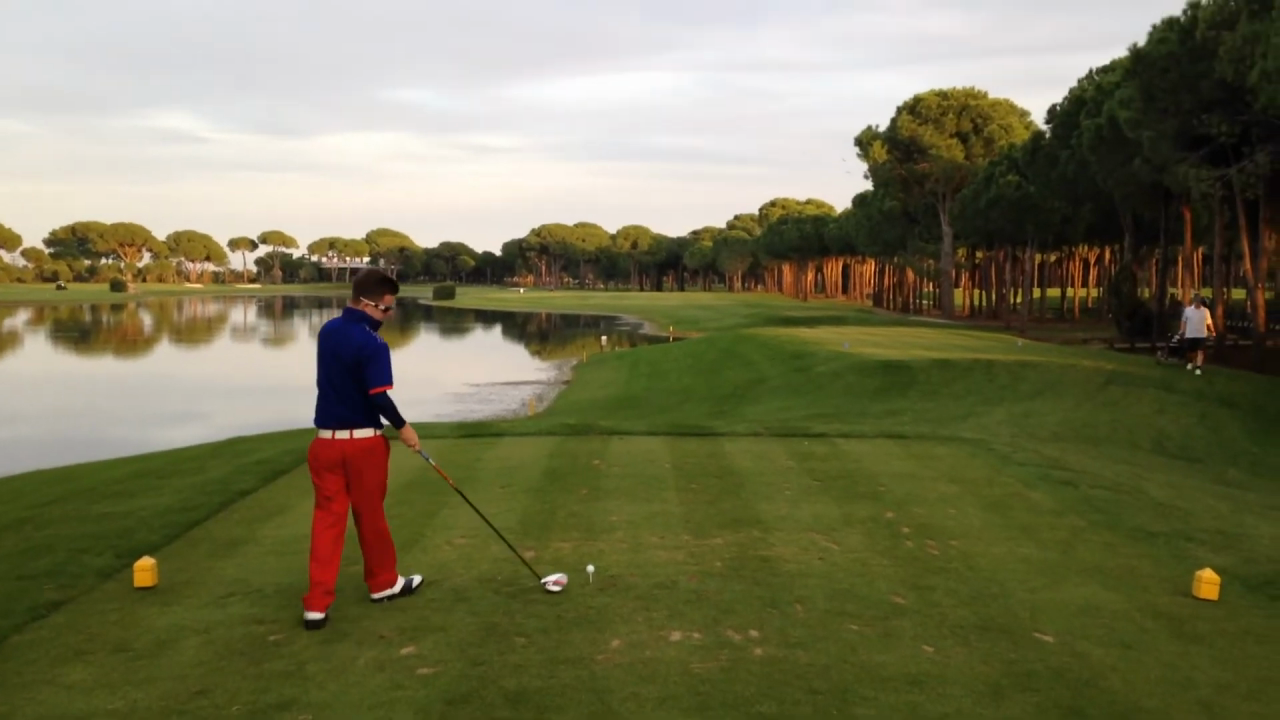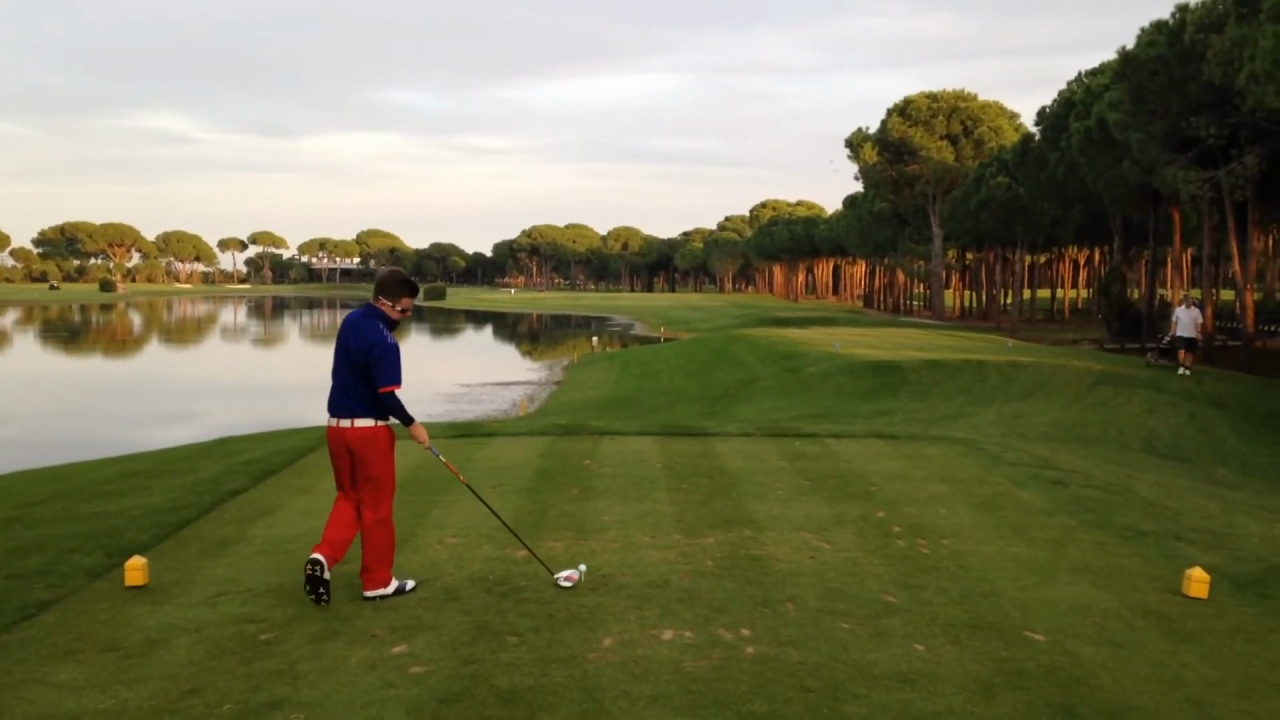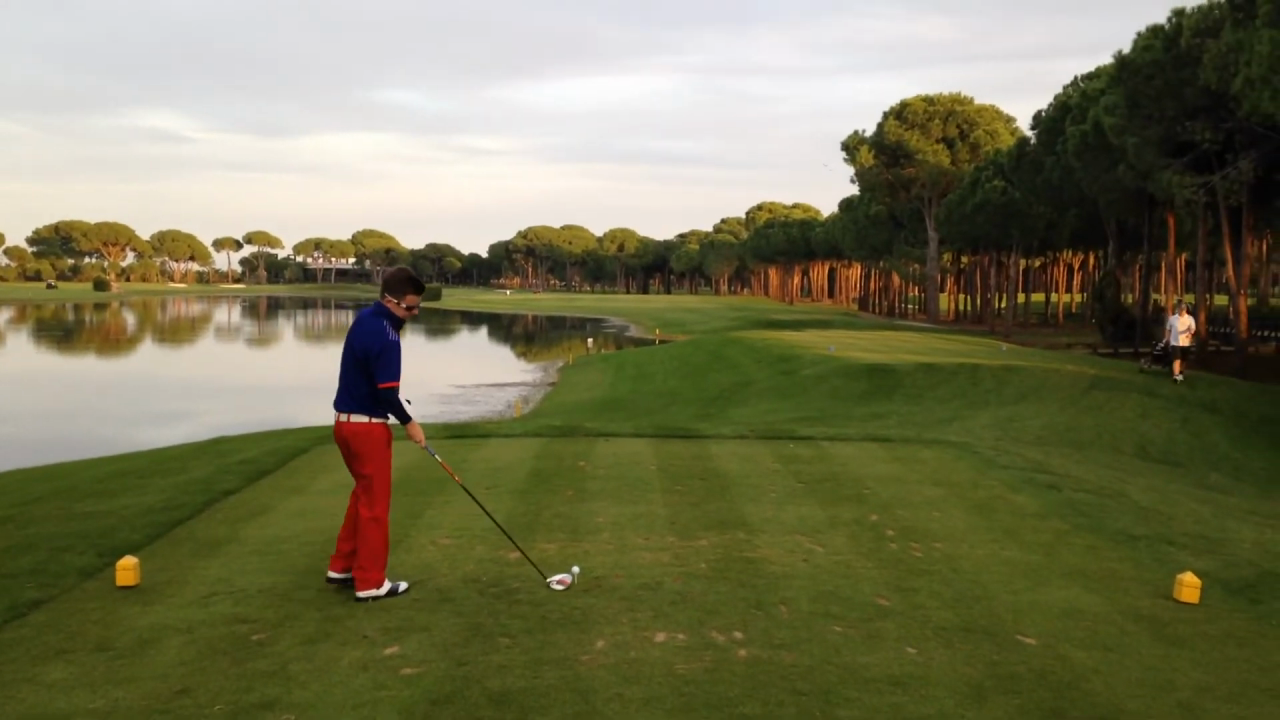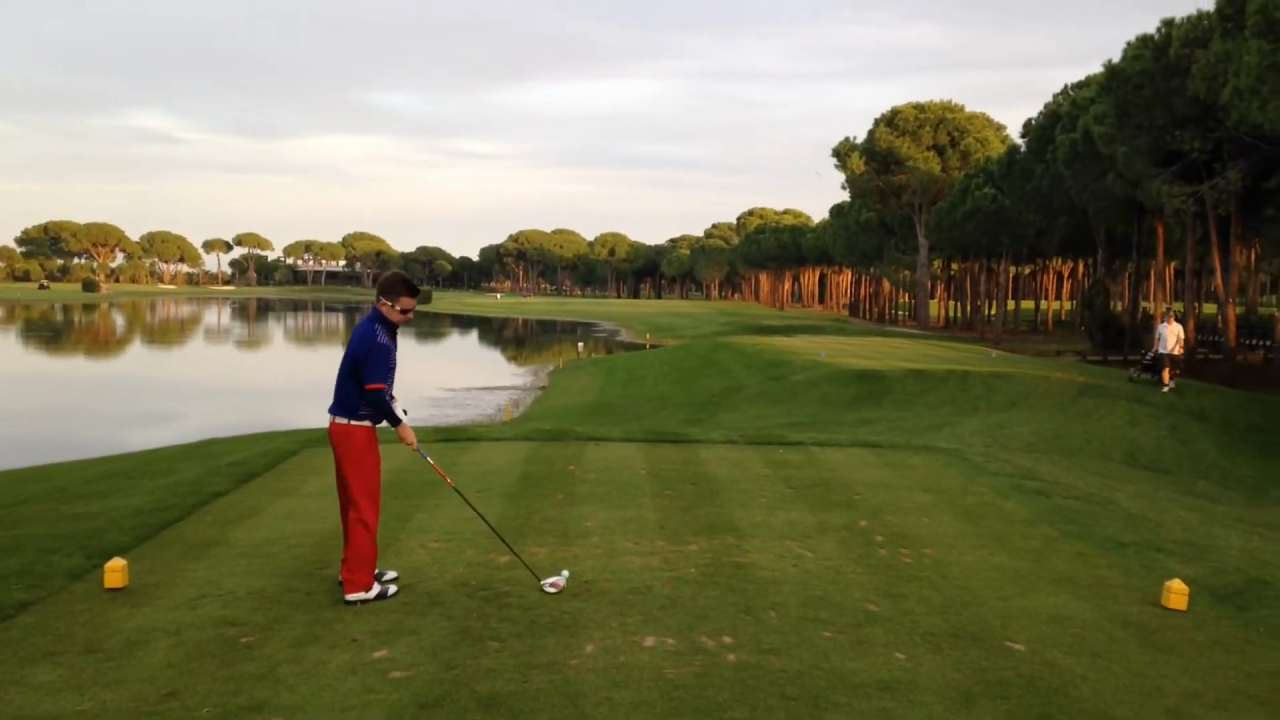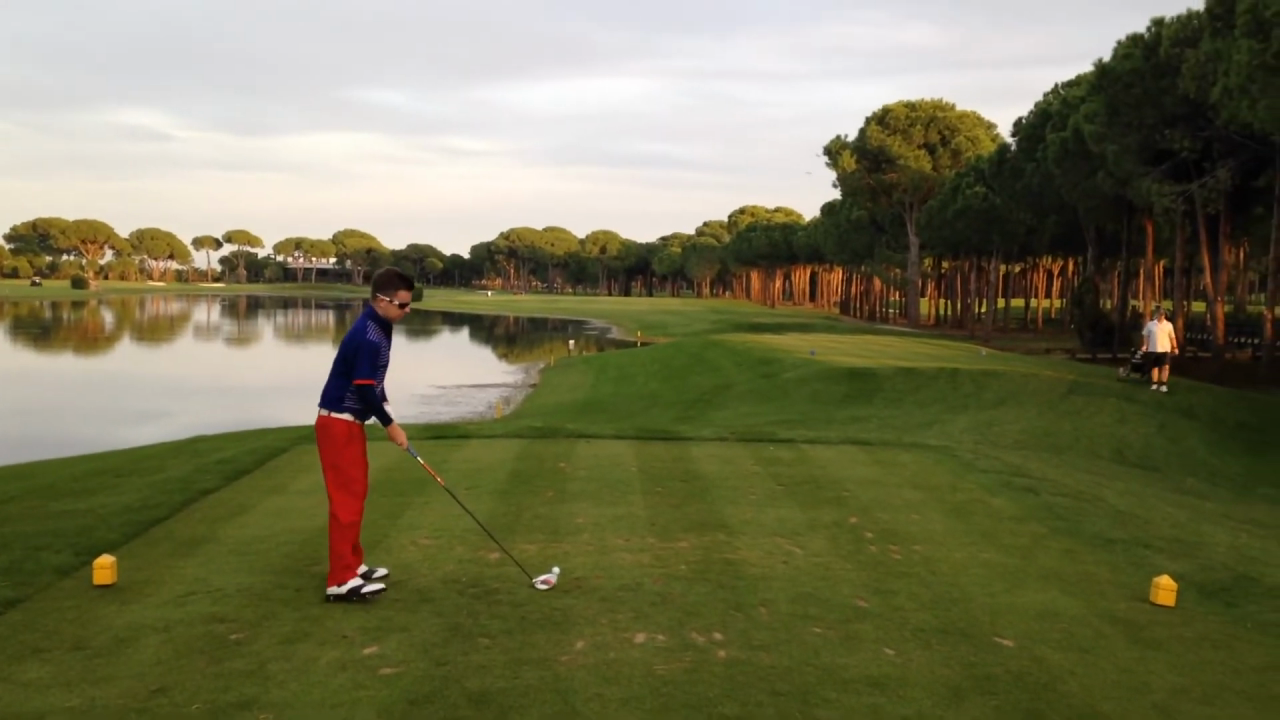
dt=0.2s
person 1, frame 1
left shoulder: (328, 330)
right shoulder: (372, 344)
right elbow: (379, 397)
right wrist: (403, 427)
left hip: (326, 439)
right hip: (364, 440)
left knee: (328, 517)
right knee: (369, 514)
left ankle: (317, 603)
right ankle: (383, 582)
person 1, frame 2
left shoulder: (351, 320)
right shoulder: (384, 343)
right elbow: (386, 396)
right wrist: (411, 425)
left hip: (338, 426)
right hip: (369, 430)
left knee: (348, 498)
right knee: (376, 505)
left ankle: (322, 556)
right ankle: (377, 581)
person 1, frame 3
left shoulder: (364, 318)
right shoulder: (386, 339)
right elbow: (385, 393)
left wrist: (398, 398)
right wrist: (408, 423)
left hip: (346, 420)
right hip: (368, 426)
left knee: (363, 494)
right knee: (375, 502)
left ankle: (342, 565)
right ankle: (370, 582)
person 1, frame 4
left shoulder: (372, 326)
right shoulder: (377, 340)
right elbow: (374, 394)
left wrist: (394, 404)
right wrist: (399, 425)
left hip: (352, 424)
right hip: (354, 428)
left knee: (358, 500)
right knee: (364, 504)
left ankle: (358, 568)
right ankle: (359, 585)
person 1, frame 5
left shoulder: (377, 327)
right shoulder: (368, 336)
right elbow: (364, 389)
left wrist: (385, 404)
right wrist: (390, 425)
left hip: (348, 421)
right hip: (338, 423)
left knee: (355, 493)
right knee: (346, 498)
left ankle: (350, 563)
right ankle: (341, 578)
